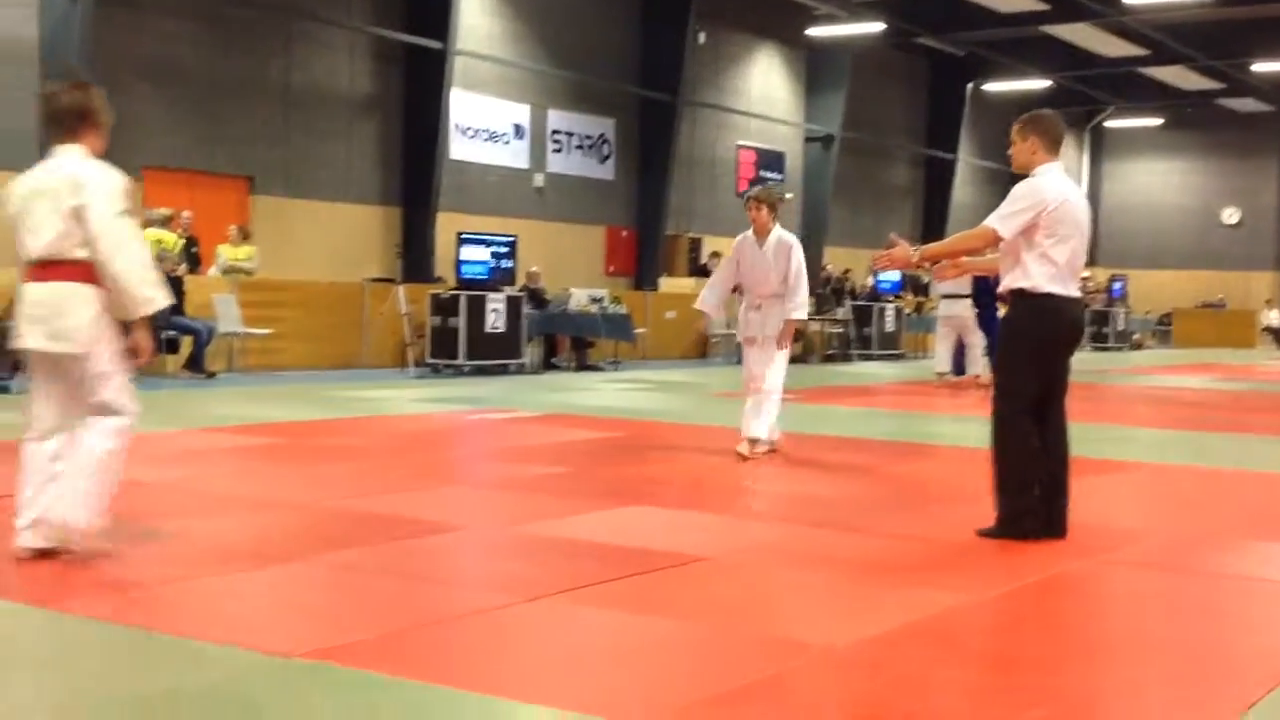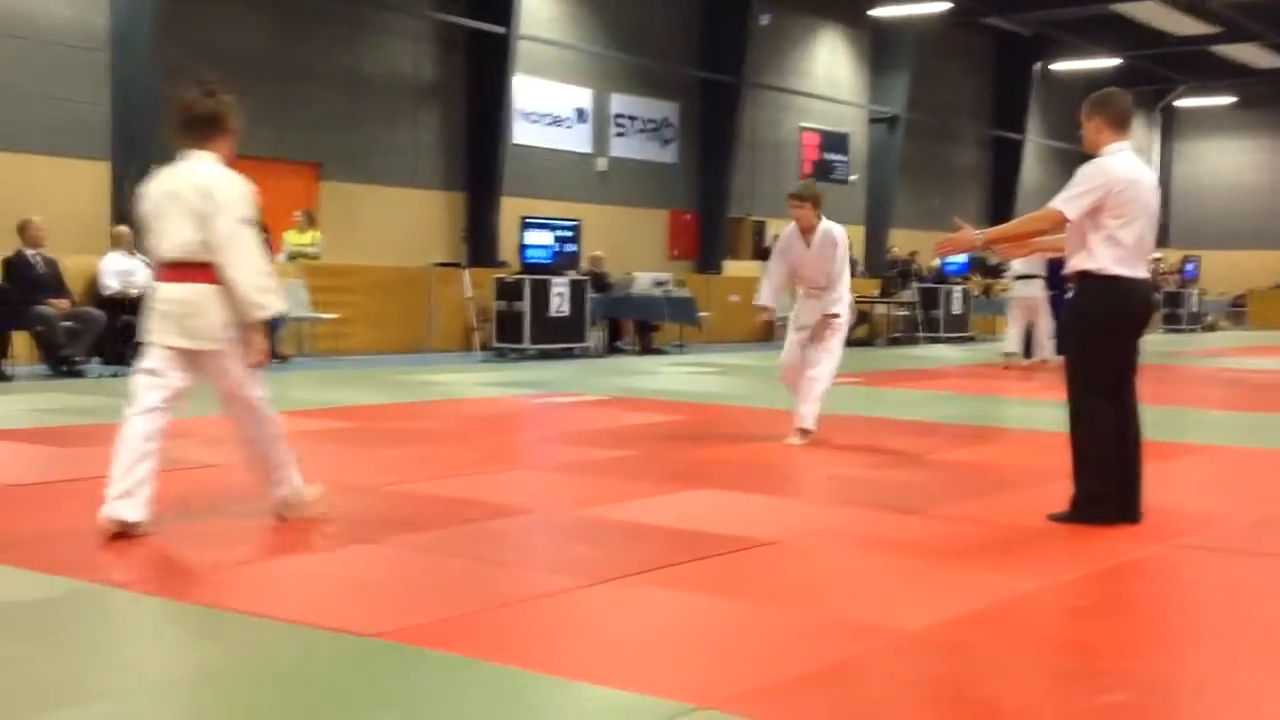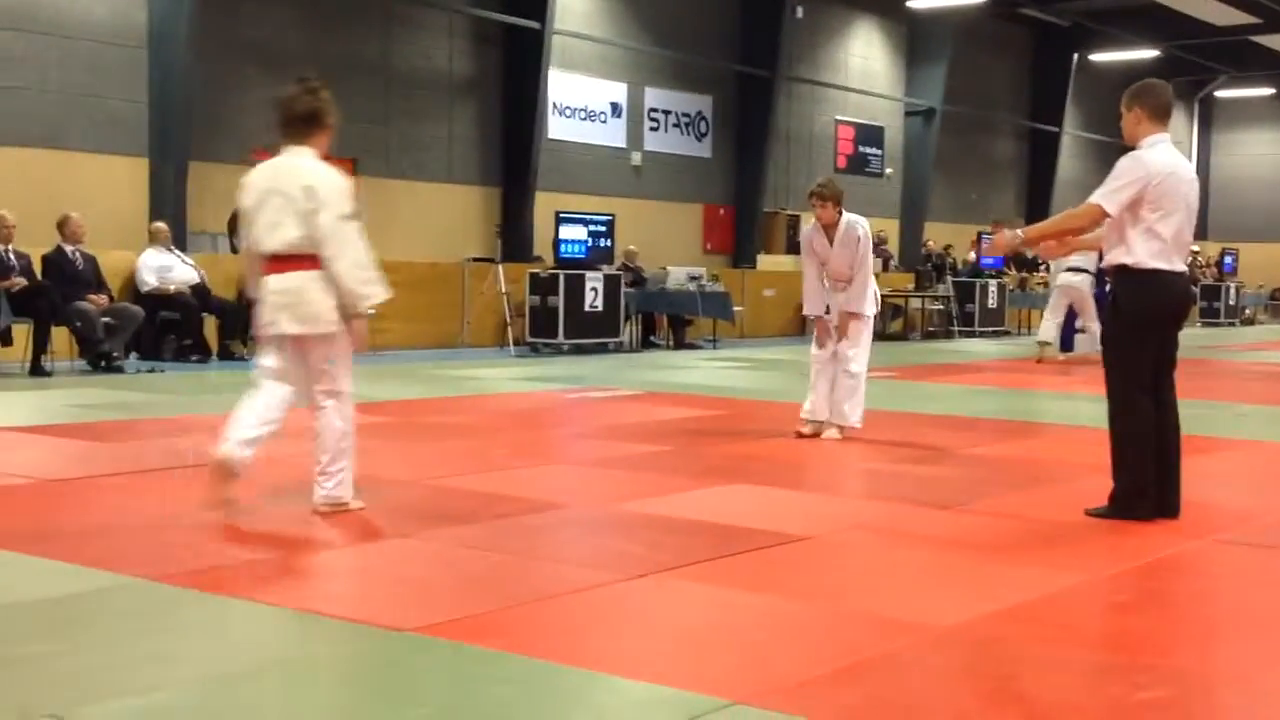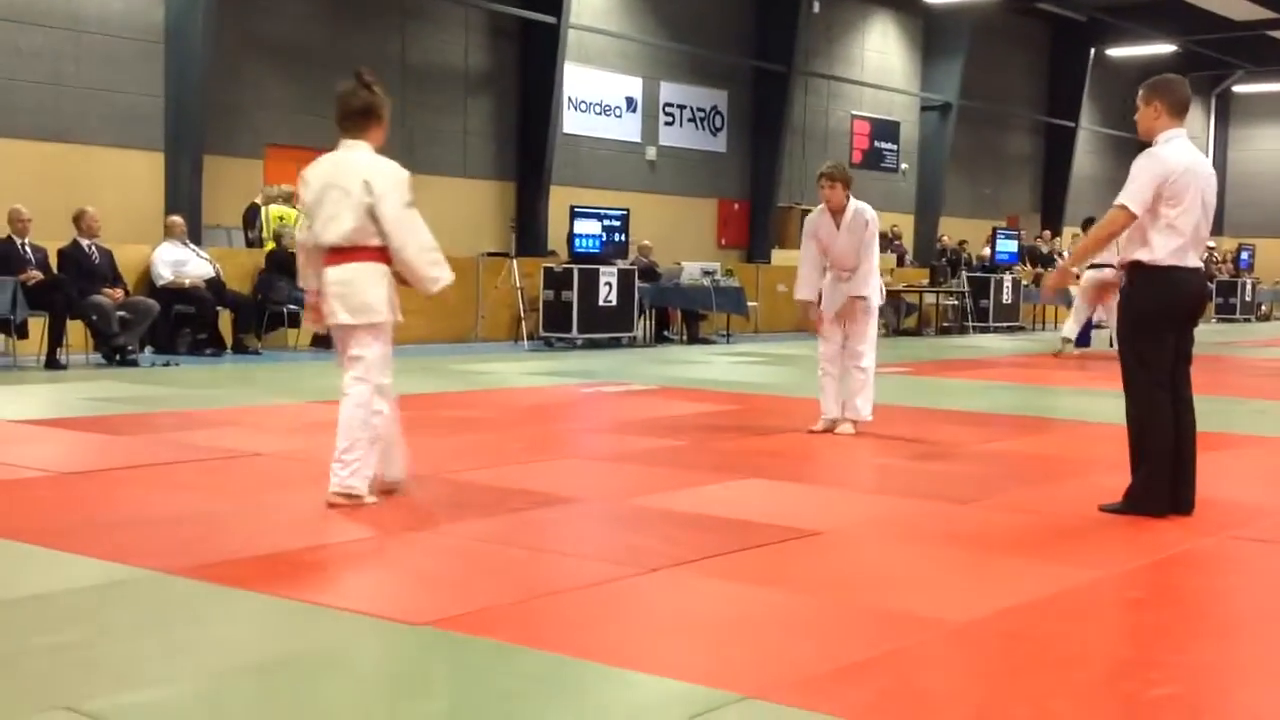
dt=0.2s
person 1, frame 1
left shoulder: (27, 182)
right shoulder: (100, 177)
left elbow: (27, 250)
right elbow: (120, 253)
right wrist: (140, 319)
left hip: (35, 302)
right hip: (81, 304)
left knee: (47, 420)
right knee: (112, 411)
left ankle: (36, 529)
right ankle: (72, 512)
person 1, frame 2
left shoulder: (157, 184)
right shoulder: (226, 185)
right elbow: (242, 259)
right wrist: (257, 321)
left hip: (167, 301)
right hip: (213, 304)
left knee: (151, 403)
right knee: (250, 406)
left ankle: (122, 508)
right ankle: (290, 496)
person 1, frame 3
left shoulder: (257, 178)
right shoulder: (327, 180)
left elbow: (251, 246)
right elbow: (344, 250)
left wrist: (261, 296)
right wrist: (359, 309)
left hip: (274, 291)
right hip: (316, 292)
left knee: (273, 384)
right knee: (332, 395)
left ankle: (233, 450)
right ankle: (332, 491)
person 1, frame 4
left shoulder: (316, 171)
right shoulder: (384, 172)
left elbow: (308, 239)
right elbow: (406, 235)
left wrist: (312, 290)
right wrist: (441, 279)
left hip: (335, 280)
right hip: (369, 280)
left knee: (369, 376)
right knee: (365, 384)
left ankle: (385, 468)
right ankle: (347, 483)
person 2, frame 1
left shoulder: (1036, 189)
right shoulder: (1072, 193)
left elbow: (982, 237)
left wrist: (916, 254)
right wrist: (969, 266)
left hip: (1035, 311)
right hip: (1063, 310)
left knee: (1014, 414)
right knee: (1046, 413)
left ankle: (1020, 517)
right ankle: (1049, 516)
person 2, frame 2
left shoulder: (1103, 170)
right shoulder: (1142, 173)
left elbow: (1048, 219)
left wrist: (979, 238)
right wrist: (1035, 246)
left hip: (1101, 294)
right hip: (1131, 292)
left knee: (1091, 398)
right knee: (1118, 396)
left ankle: (1095, 503)
right ankle: (1123, 502)
person 2, frame 3
left shoulder: (1140, 162)
right shoulder: (1182, 166)
left elbow: (1087, 215)
left wrist: (1020, 238)
right wrist: (1078, 243)
left hip: (1140, 288)
right hip: (1171, 285)
left knee: (1130, 393)
right knee: (1158, 392)
left ankle: (1134, 499)
right ankle: (1162, 497)
person 2, frame 4
left shoulder: (1157, 159)
right shoulder: (1201, 162)
left elbow: (1118, 222)
left wrist: (1066, 266)
right wrist: (1126, 275)
left hip: (1155, 284)
right hip: (1188, 281)
left knee: (1147, 390)
right knee: (1173, 388)
left ankle: (1149, 494)
right ankle: (1177, 493)
person 3, frame 1
left shoulder: (788, 243)
right shoulder: (741, 243)
left elbow: (797, 286)
right elbow: (722, 278)
left wrist: (792, 322)
right wrist: (708, 313)
left hip: (777, 316)
right hip: (751, 315)
left knee: (767, 378)
right knee: (754, 378)
left ankle: (754, 438)
right ankle: (768, 437)
person 3, frame 2
left shoulder: (835, 235)
right shoulder: (789, 237)
left elbow: (840, 279)
right elbow: (775, 273)
left wrist: (828, 319)
right wrist: (766, 308)
left hip: (831, 307)
right hip: (805, 302)
left knee: (817, 366)
right knee: (790, 363)
left ankle: (803, 426)
right ankle: (806, 413)
person 3, frame 3
left shoulder: (858, 229)
right shoulder: (809, 234)
left elbow: (862, 275)
right elbow: (812, 277)
left wrist: (849, 314)
right wrist: (817, 317)
left hip: (859, 297)
right hip: (830, 295)
left knee: (850, 360)
right knee: (821, 357)
left ankle: (839, 421)
right ankle: (816, 418)
person 3, frame 4
left shoulder: (865, 215)
right shoulder: (814, 220)
left elbow: (868, 261)
right elbow: (810, 262)
left wrist: (855, 300)
right wrist: (810, 303)
left hip: (863, 290)
right hip: (834, 286)
left knee: (859, 354)
right knee: (829, 354)
left ankle: (853, 416)
right ankle: (830, 416)
